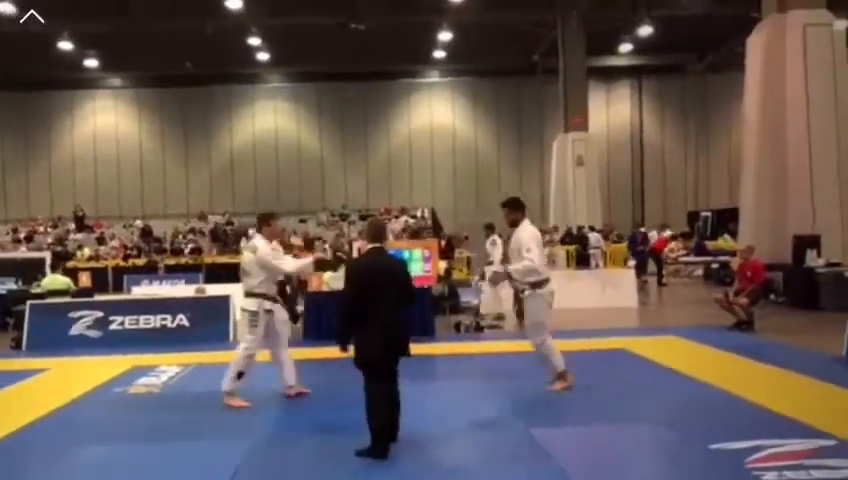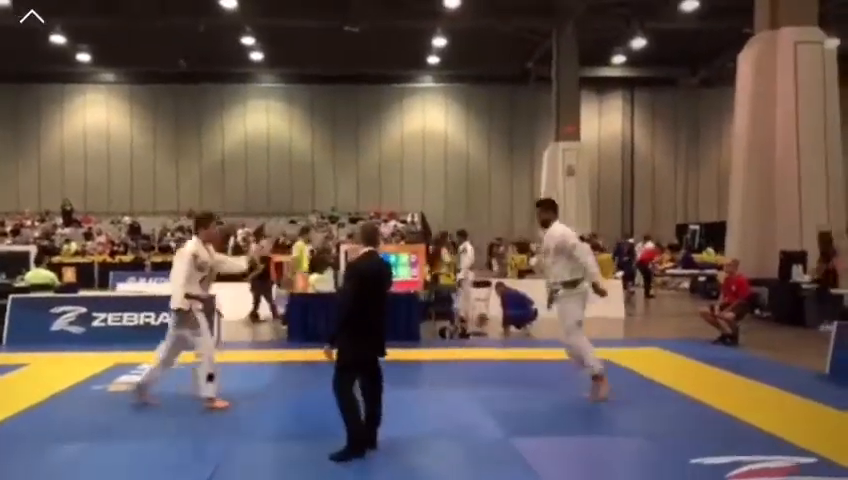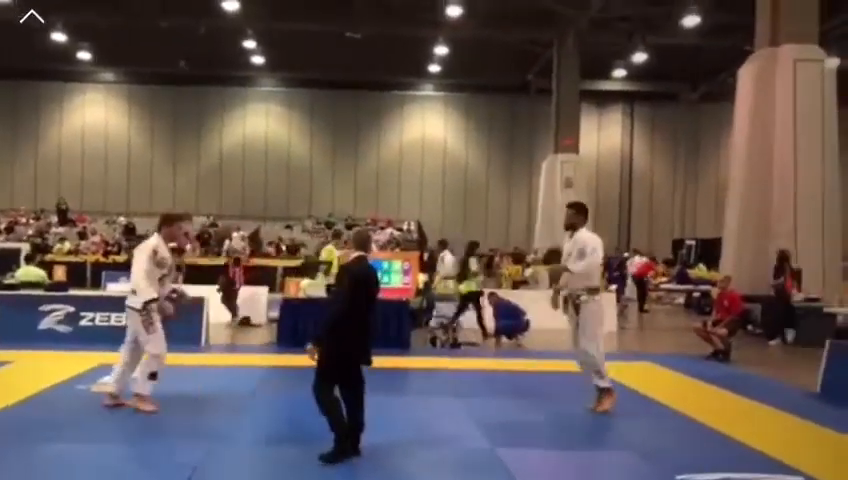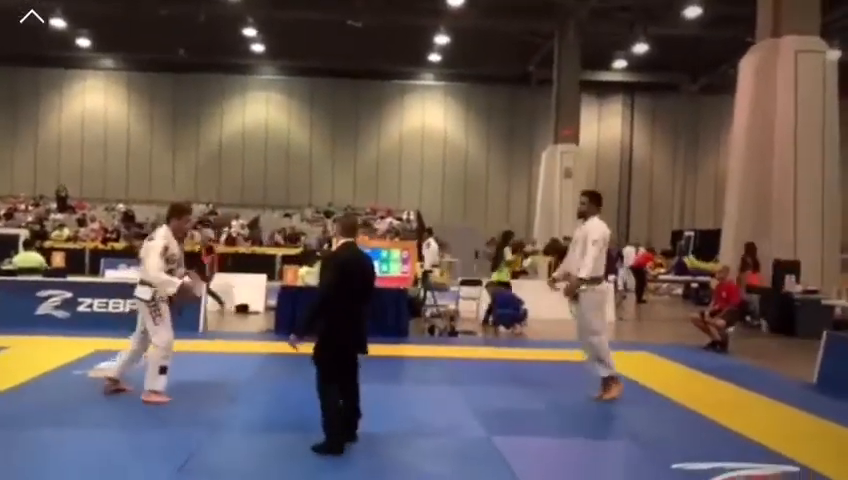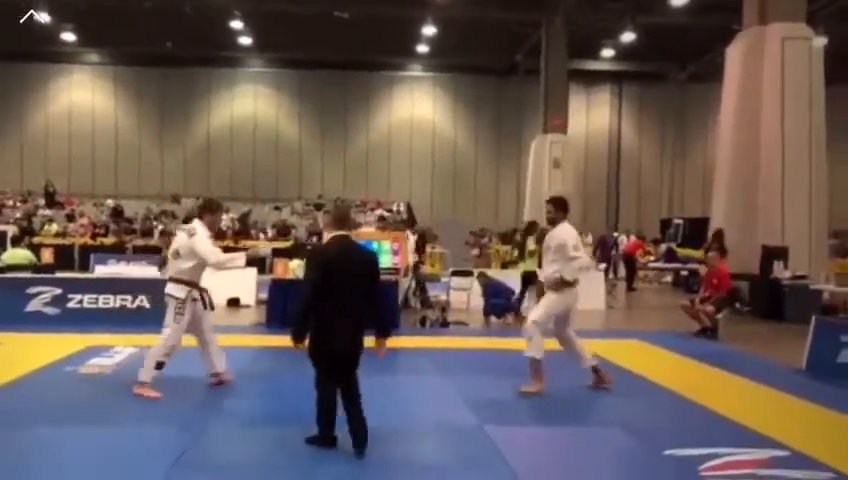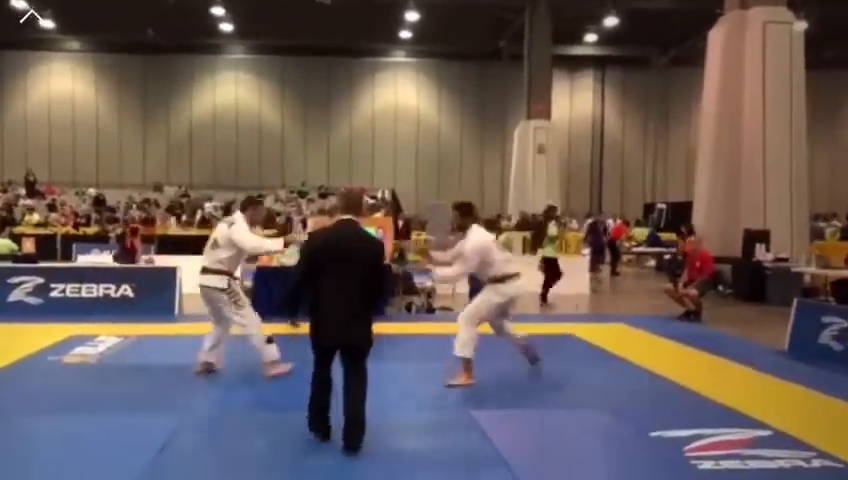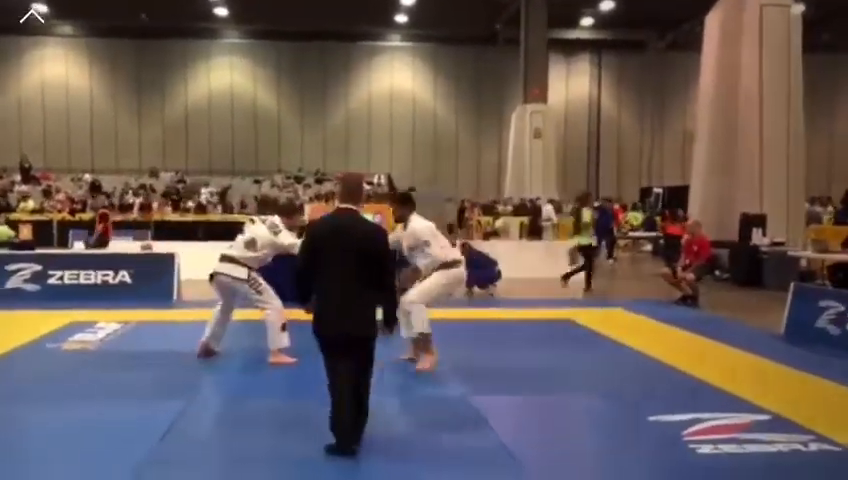
dt=0.4s
person 1, frame 1
left shoulder: (356, 266)
right shoulder: (398, 265)
left elbow: (349, 305)
right elbow: (409, 297)
left wrist: (343, 337)
left hip: (369, 336)
right hip: (394, 334)
left knee: (374, 388)
right knee: (389, 383)
left ankle: (379, 444)
right ankle: (391, 432)
person 1, frame 2
left shoulder: (356, 267)
right shoulder: (384, 267)
left elbow: (347, 307)
left wrist: (332, 340)
left hip: (356, 337)
right hip: (374, 335)
left knee: (343, 385)
right knee: (371, 384)
left ankle: (356, 442)
right ankle: (369, 436)
person 1, frame 3
left shoulder: (349, 269)
right shoulder: (371, 273)
left elbow: (338, 309)
left wrist: (317, 340)
left hip: (340, 341)
right hip: (357, 340)
left knee: (322, 387)
right knee: (352, 389)
left ankle: (344, 441)
right ankle: (352, 441)
person 1, frame 4
left shoulder: (334, 259)
right shoulder: (366, 261)
left elbow: (323, 298)
left wrist: (300, 330)
left hip: (333, 333)
right hip: (354, 332)
left knee: (328, 383)
right knee: (349, 381)
left ankle: (334, 440)
right ankle: (349, 430)
person 1, frame 5
left shoulder: (319, 254)
right shoulder: (367, 256)
left elbow: (309, 296)
right elbow: (374, 296)
left wrist: (299, 330)
right wrist: (382, 330)
left hip: (325, 332)
right hip: (353, 332)
left knee: (326, 383)
right knee: (348, 381)
left ankle: (326, 435)
right ankle: (359, 436)
person 1, frame 6
left shoulder: (318, 238)
right shoulder: (374, 244)
left elbow: (302, 277)
right elbow: (380, 286)
left wrist: (292, 308)
left hip: (325, 320)
right hip: (358, 323)
left knee: (322, 372)
right knee: (355, 378)
left ankle: (320, 426)
right ankle: (352, 439)
person 1, frame 7
left shoulder: (317, 228)
right shoulder: (375, 232)
left elbow: (302, 269)
right elbow: (386, 278)
left wrist: (306, 298)
right wrist: (389, 315)
left hip: (328, 314)
right hip: (363, 315)
left knee: (338, 374)
right knee: (360, 374)
left ankle: (345, 437)
right ankle: (354, 431)
person 2, frame 1
left shoulder: (527, 234)
right shoulder: (520, 232)
left elbow: (532, 264)
left wrist: (506, 273)
left hip: (537, 291)
right hip: (531, 290)
left knee: (539, 337)
right knee: (536, 334)
left ankle: (564, 376)
right ankle: (559, 371)
person 2, frame 2
left shoulder: (562, 233)
right shoulder: (549, 234)
left elbow: (585, 256)
left wrist: (596, 283)
right wrist: (552, 291)
left hip: (570, 292)
right hip: (562, 292)
left knee: (572, 337)
right knee: (575, 337)
left ankle: (600, 377)
right ankle: (597, 376)
person 2, frame 3
left shoulder: (590, 239)
right shoulder: (569, 241)
left elbow: (593, 264)
left wrist: (567, 268)
right wrist: (558, 290)
left hip: (589, 301)
right hip: (576, 300)
left knee: (590, 348)
right knee: (582, 349)
left ankle: (607, 392)
right ankle: (602, 391)
person 2, frame 4
left shoulder: (597, 228)
right shoulder: (583, 228)
left elbow: (591, 257)
right elbow: (572, 258)
left wrist: (579, 279)
right wrist: (556, 276)
left hip: (591, 289)
right hip: (582, 289)
left knee: (594, 336)
right knee: (586, 337)
left ankle: (612, 381)
right ankle: (607, 381)
person 2, frame 5
left shoulder: (566, 234)
right shoulder: (554, 234)
left elbow: (584, 261)
left wrist: (563, 278)
right wrist: (544, 280)
left hip: (562, 292)
right hip: (557, 291)
left knee: (533, 326)
right knee: (566, 336)
left ankle: (537, 379)
right ankle: (599, 375)
person 2, frame 6
left shoulder: (474, 241)
right shoulder: (473, 236)
left elbow: (458, 273)
right elbow: (451, 257)
left wrist: (432, 271)
right wrist: (431, 255)
left hip: (501, 286)
right hip: (509, 285)
left knee: (466, 320)
right knee: (496, 321)
left ankle: (466, 374)
right ankle: (525, 347)
person 2, frame 7
left shoulder: (418, 227)
right shoulder: (407, 229)
left elbow: (436, 255)
right elbow: (388, 242)
left wrist: (415, 270)
left hip: (449, 271)
right hip: (439, 271)
left knee: (413, 300)
right knee: (406, 303)
left ankle: (428, 351)
right ankle: (417, 350)
person 3, frame 1
left shoulder: (260, 245)
right shoulder: (261, 249)
right elbow: (288, 267)
right wrist: (311, 260)
left hip: (265, 302)
right hip: (256, 305)
left knee: (280, 343)
right knee: (249, 349)
left ankle: (291, 386)
right ankle: (229, 393)
person 3, frame 2
left shoulder: (207, 250)
right shoulder: (190, 251)
left elbow: (225, 264)
right elbow: (178, 280)
left wrist: (249, 261)
right wrist: (181, 309)
left hip: (195, 306)
right hip: (188, 307)
left knee: (169, 350)
right knee: (207, 350)
left ankle: (142, 387)
right ankle: (210, 398)
person 3, frame 3
left shoulder: (162, 249)
right shoulder: (150, 247)
right elbow: (139, 277)
left wrist: (173, 291)
right wrist: (157, 300)
left hip: (144, 305)
right hip: (143, 306)
left knee: (132, 351)
right knee: (156, 350)
left ankle: (113, 394)
right ankle: (139, 396)
person 3, frame 4
left shoulder: (172, 240)
right shoulder: (159, 241)
right elbow: (154, 275)
left wrist: (187, 281)
right wrist: (182, 284)
left hip: (156, 295)
right hip: (150, 296)
left knee: (140, 340)
right knee: (164, 341)
left ankle: (114, 378)
right ankle: (152, 390)
person 3, frame 5
left shoulder: (189, 230)
right shoulder: (198, 236)
right elbow: (217, 259)
right wrist: (247, 254)
left hip: (187, 290)
right hip: (181, 292)
left knee: (206, 334)
right knee: (170, 339)
left ankle: (218, 372)
right ankle: (143, 383)
person 3, frame 6
left shoulder: (231, 223)
right shoulder: (238, 228)
right elbow: (256, 246)
right wrist: (284, 241)
left hip: (208, 279)
right hip: (220, 282)
left knee: (221, 323)
right knee: (250, 320)
left ankle: (207, 361)
right ankle: (272, 364)
person 3, frame 7
left shoulder: (261, 221)
right shoulder: (280, 233)
right elbow: (301, 248)
left hip: (223, 269)
right hip: (240, 273)
left knee: (225, 307)
right knee: (273, 305)
left ankle: (206, 345)
right ankle: (277, 353)
